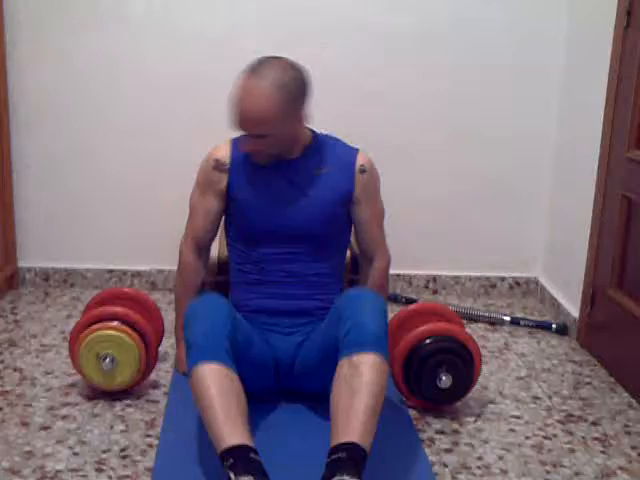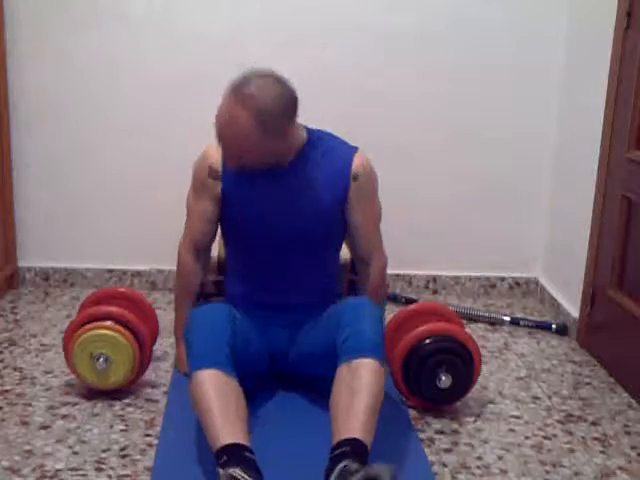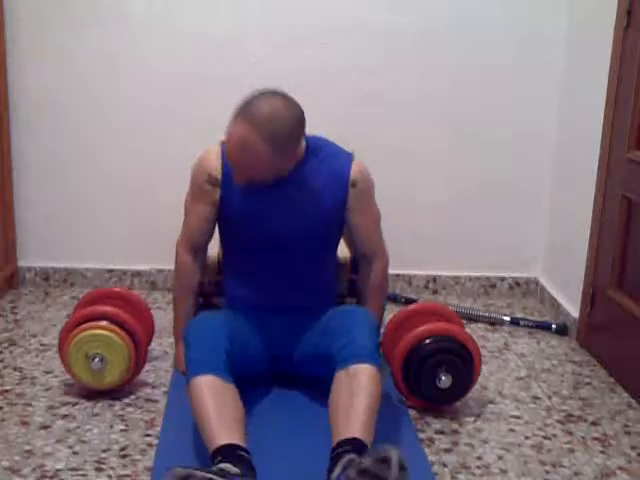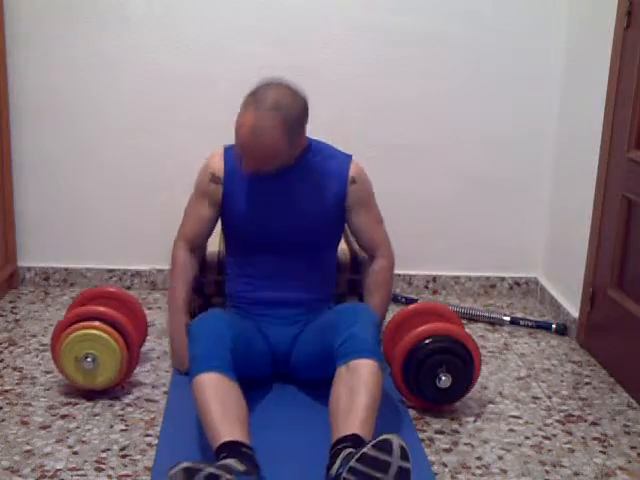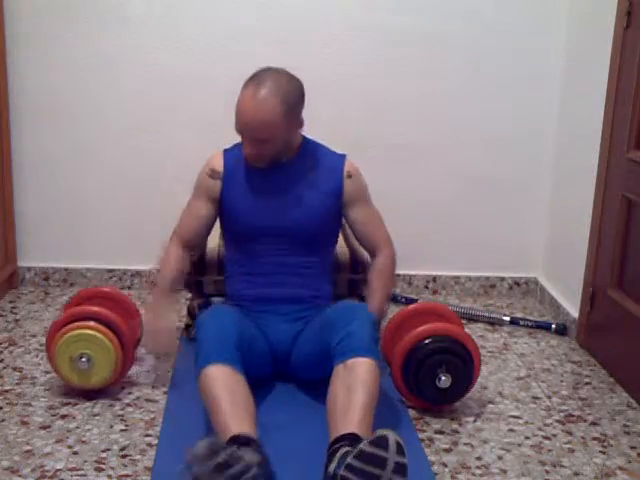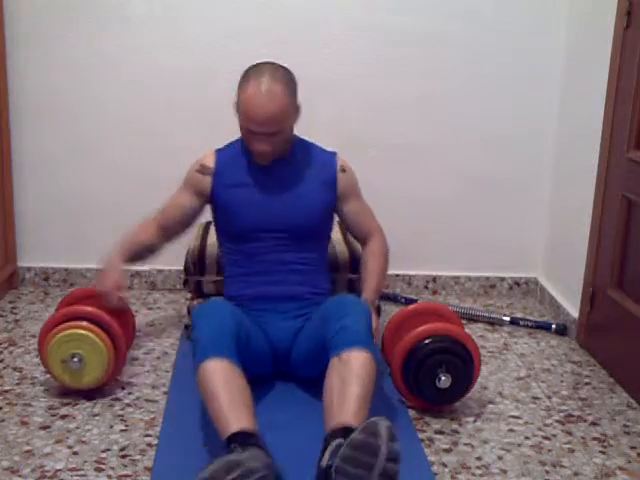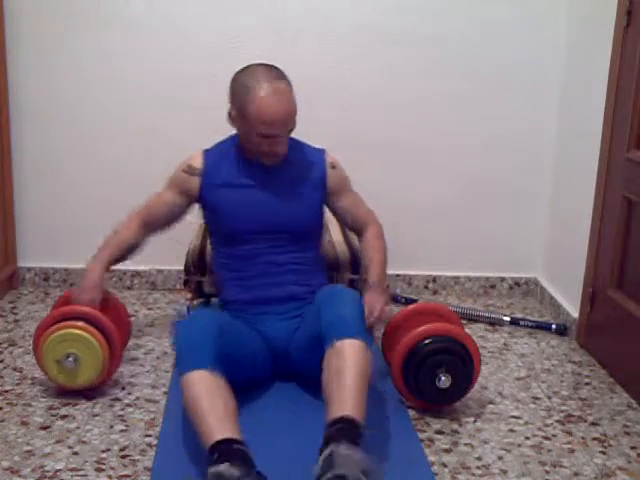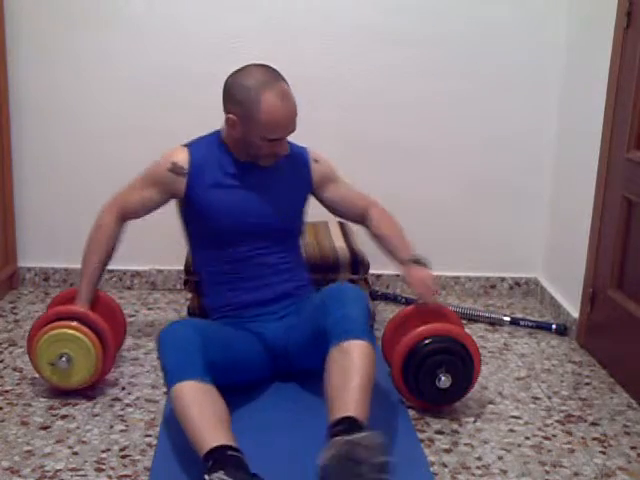
dt=0.2s
person 1, frame 1
left shoulder: (355, 169)
right shoulder: (223, 164)
left elbow: (375, 260)
right elbow: (194, 251)
left wrist: (368, 339)
right wrist: (183, 338)
left hip: (320, 345)
right hip: (250, 341)
left knee: (364, 305)
right knee: (207, 312)
person 1, frame 2
left shoulder: (351, 168)
right shoulder: (214, 164)
left elbow: (371, 261)
right elbow: (193, 253)
left wrist: (368, 336)
right wrist: (183, 339)
left hip: (314, 328)
right hip: (247, 328)
left knee: (360, 315)
right knee: (206, 322)
person 1, frame 3
left shoulder: (347, 174)
right shoulder: (214, 168)
left elbow: (374, 261)
right elbow: (190, 252)
left wrist: (365, 337)
right wrist: (182, 338)
left hip: (314, 329)
right hip: (245, 326)
left knee: (354, 324)
right knee: (204, 330)
person 1, frame 4
left shoulder: (345, 175)
right shoulder: (219, 169)
left elbow: (381, 257)
right elbow: (187, 247)
left wrist: (367, 332)
right wrist: (179, 328)
left hip: (315, 330)
right hip: (246, 328)
left knee: (356, 319)
right knee: (209, 327)
person 1, frame 5
left shoulder: (340, 173)
right shoulder: (220, 170)
left elbow: (382, 251)
right elbow: (184, 243)
left wrist: (371, 322)
right wrist: (159, 305)
left hip: (314, 328)
right hip: (250, 329)
left knee: (353, 318)
right knee: (216, 319)
person 1, frame 6
left shoulder: (331, 169)
right shoulder: (214, 169)
left elbow: (373, 240)
right elbow: (160, 228)
left wrist: (366, 310)
right wrist: (119, 258)
left hip: (313, 329)
right hip: (250, 328)
left knee: (350, 312)
right knee: (213, 316)
person 1, frame 7
left shoulder: (321, 166)
right shoulder: (202, 169)
left elbow: (367, 224)
right elbow: (142, 222)
left wrist: (374, 288)
right wrist: (97, 268)
left hip: (308, 328)
right hip: (243, 332)
left knee: (341, 301)
right knee: (194, 328)
person 1, frame 8
left shoulder: (305, 164)
right shoulder: (185, 166)
left elbow: (367, 211)
right elbow: (114, 215)
left wrist: (410, 262)
right wrist: (84, 298)
left hip: (300, 322)
right hip: (234, 333)
left knee: (347, 298)
right knee: (177, 338)
